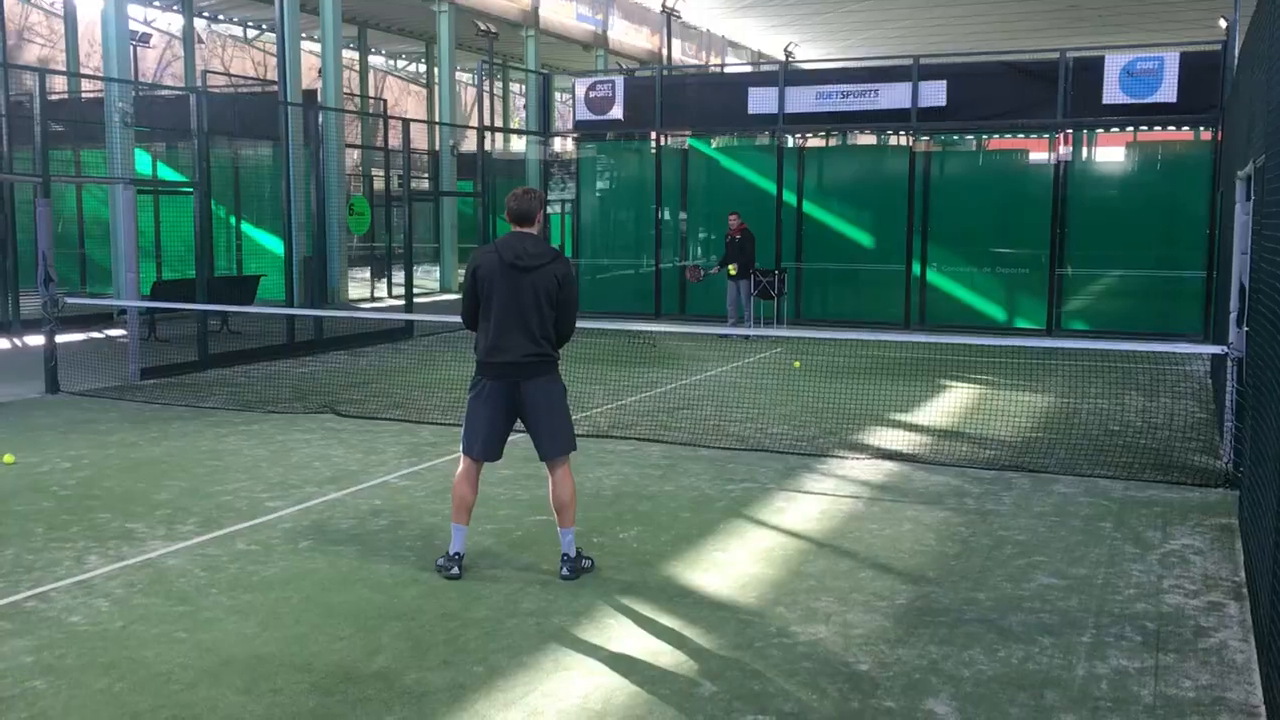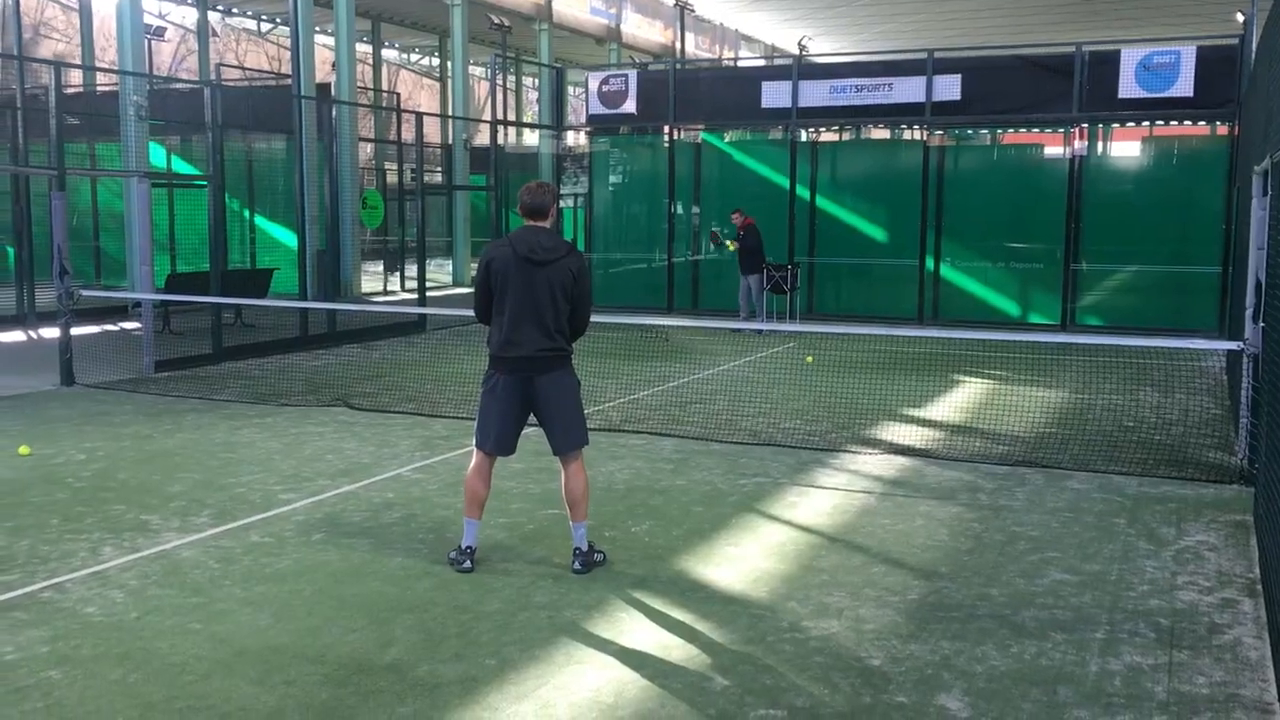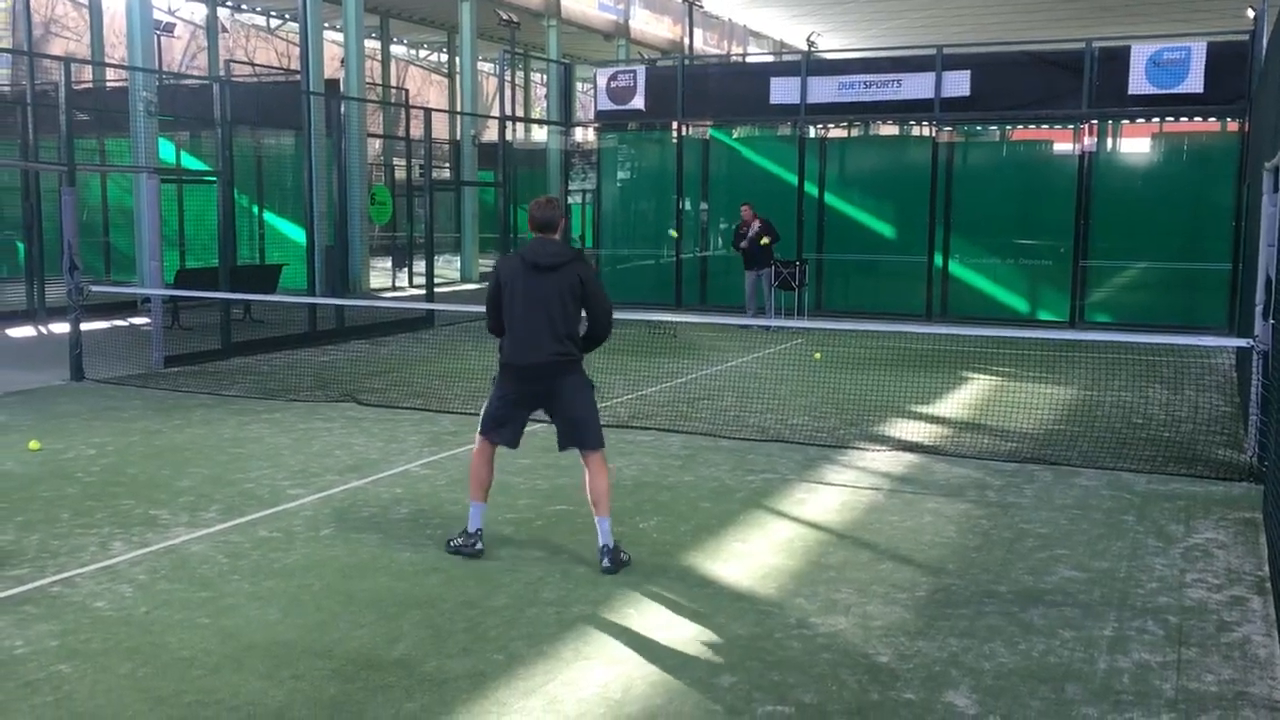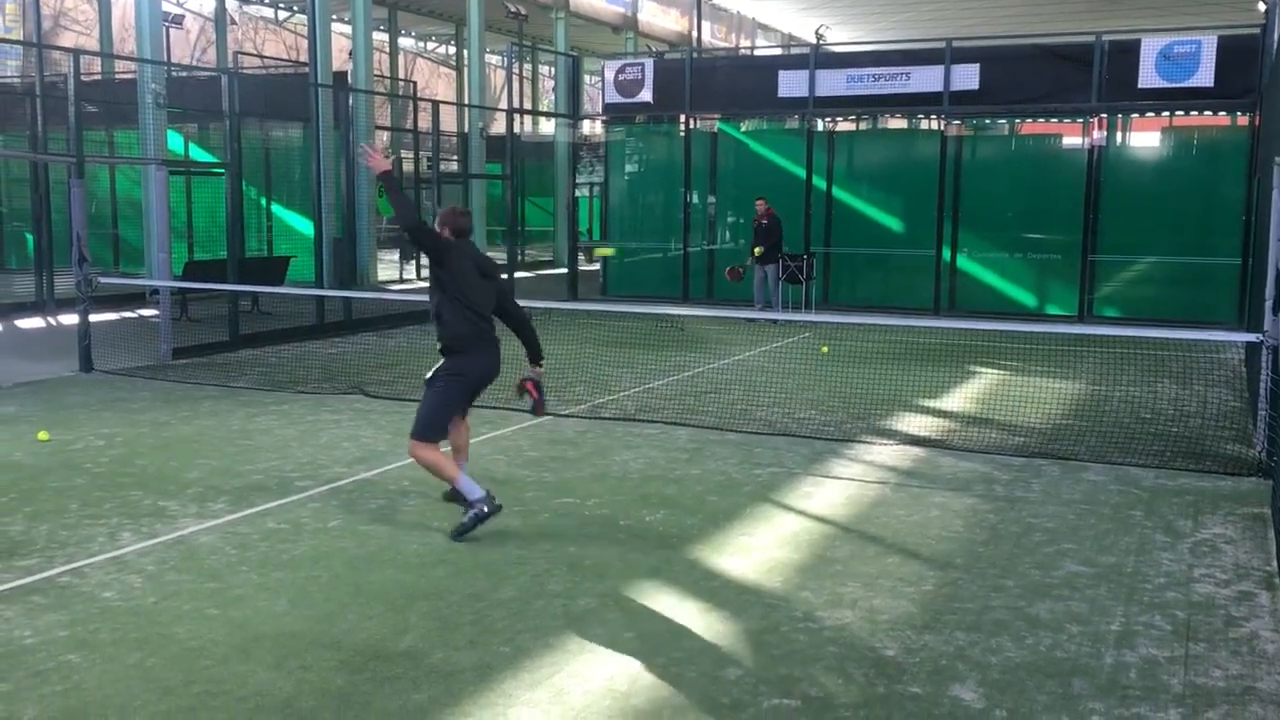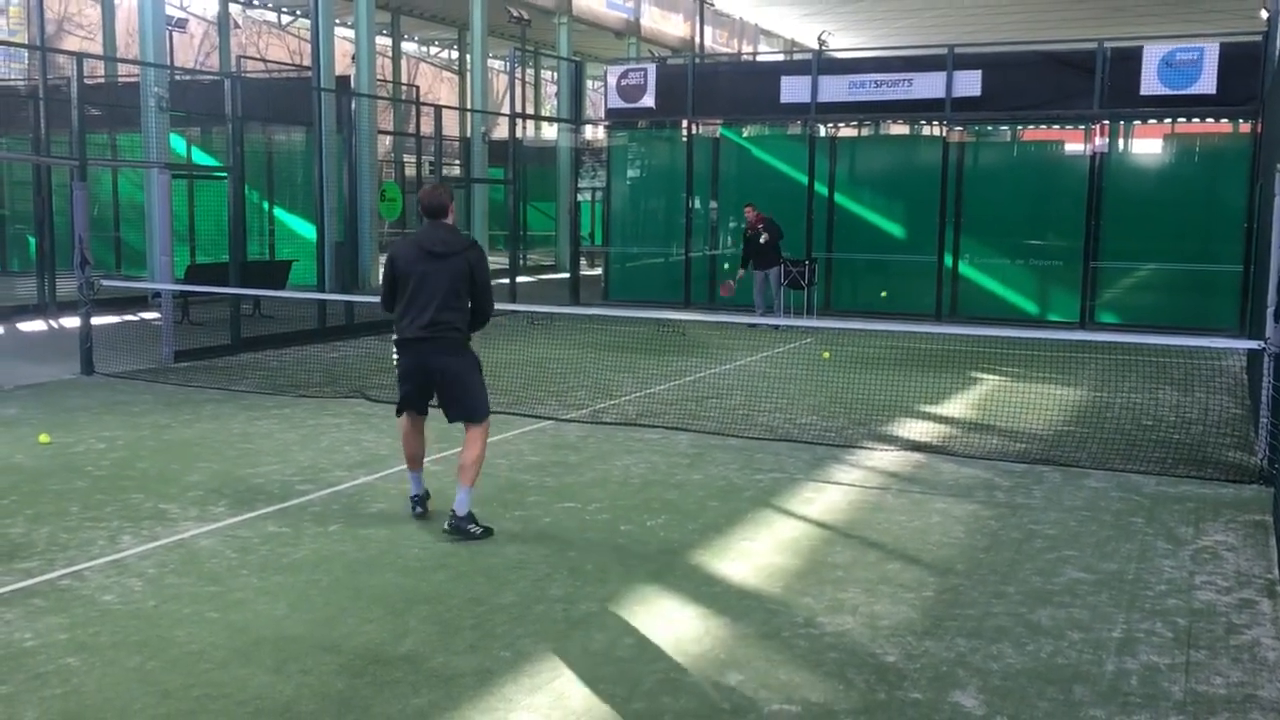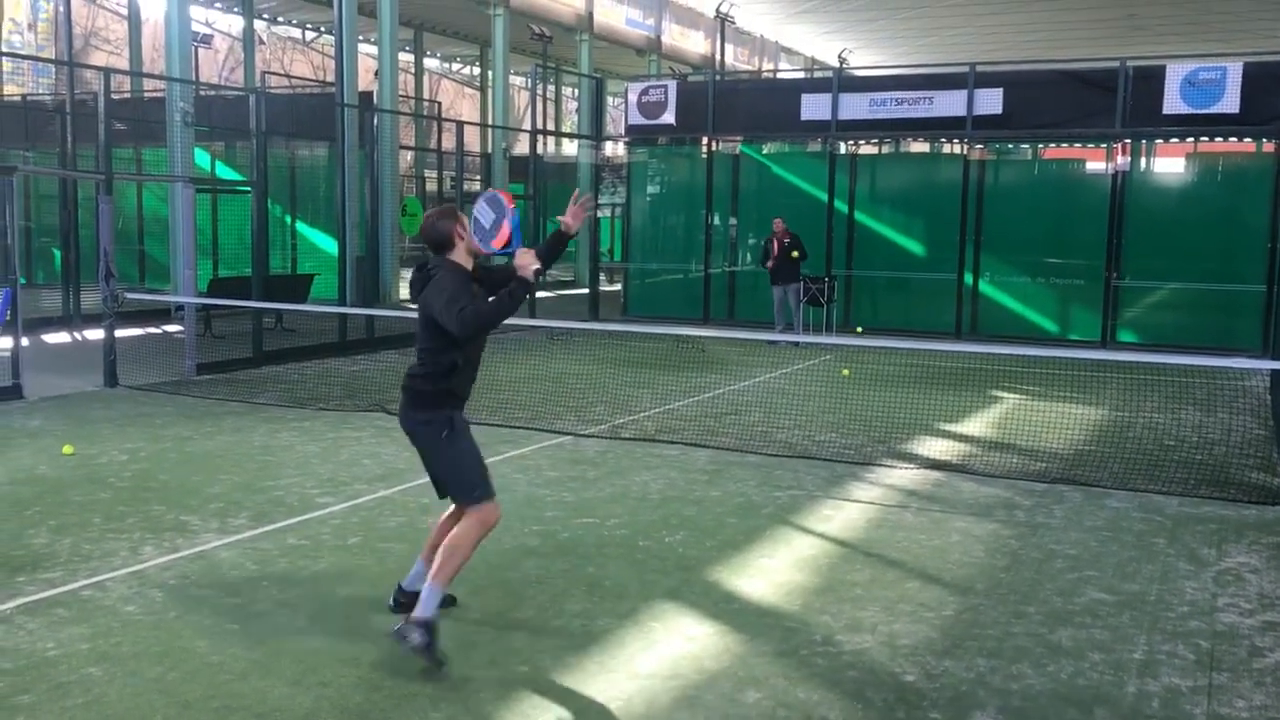
dt=0.7s
person 1, frame 1
left shoulder: (482, 260)
right shoulder: (558, 265)
left elbow: (469, 319)
right elbow: (566, 328)
left hip: (492, 374)
right hip: (540, 375)
left knee: (470, 463)
right knee: (559, 464)
left ankle: (455, 554)
right ankle: (569, 555)
person 1, frame 2
left shoulder: (495, 253)
right shoulder: (572, 259)
left elbow: (481, 312)
right elbow: (580, 322)
left hip: (505, 368)
right hip: (554, 369)
left knee: (483, 457)
right knee: (572, 459)
left ankle: (467, 548)
right ankle: (581, 550)
person 1, frame 3
left shoulder: (506, 266)
right shoulder: (579, 265)
left elbow: (494, 325)
right elbow: (602, 324)
left hip: (516, 372)
right hip: (566, 373)
left knee: (484, 444)
right knee: (594, 457)
left ankle: (474, 533)
right ankle: (607, 546)
person 1, frame 4
left shoulder: (445, 252)
right shoulder: (487, 268)
left elbow: (411, 222)
right elbow: (516, 316)
left wrist: (387, 174)
right wrist: (535, 358)
left hip: (461, 361)
right hip: (489, 359)
left knee: (421, 446)
right knee: (454, 414)
left ankle: (478, 499)
right ankle: (463, 489)
person 1, frame 5
left shoulder: (400, 249)
right shoulder: (470, 251)
left elbow: (387, 303)
right elbow: (484, 311)
left hip: (410, 349)
right hip: (452, 350)
left knee: (412, 419)
right knee: (477, 429)
left ankle: (417, 495)
right ankle: (461, 514)
person 1, frame 6
left shoulder: (467, 277)
right shoulder: (445, 284)
left elbow: (530, 264)
right elbow: (470, 324)
left wrist: (565, 232)
right wrist: (519, 282)
left hip: (440, 409)
right hip: (432, 412)
left knee: (469, 506)
right knee: (482, 513)
left ankle: (413, 589)
right ankle: (420, 620)
